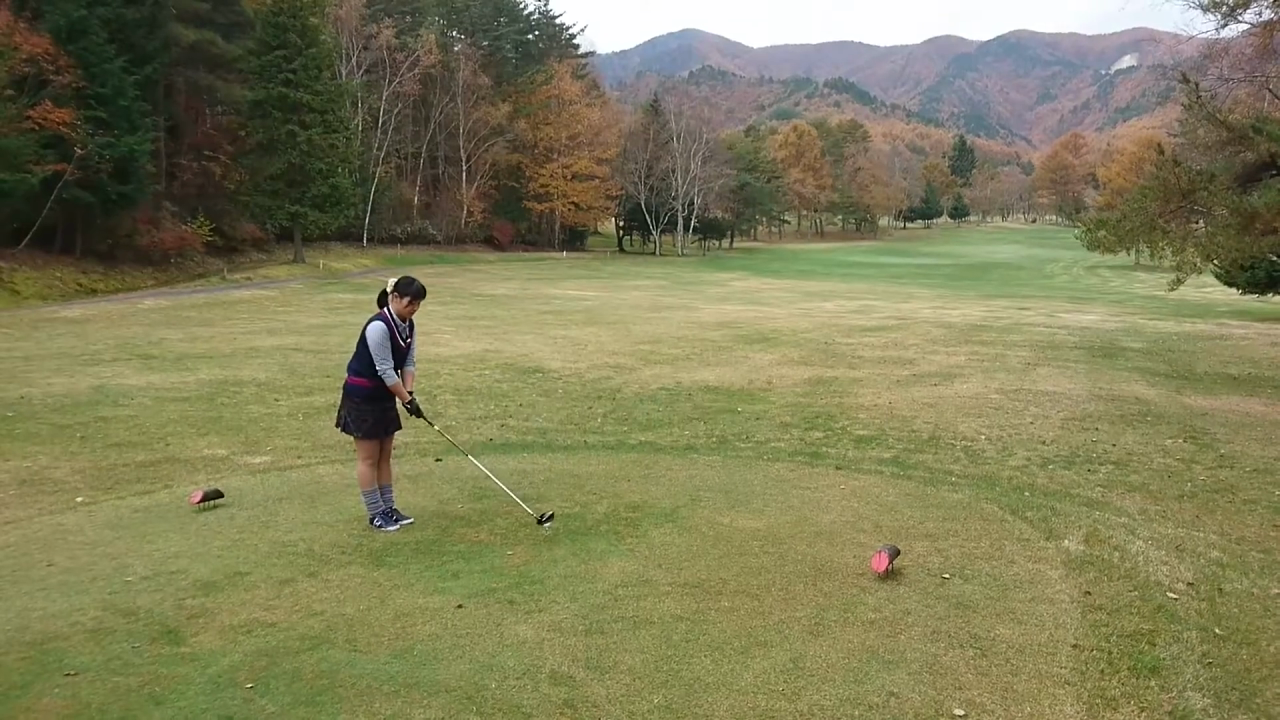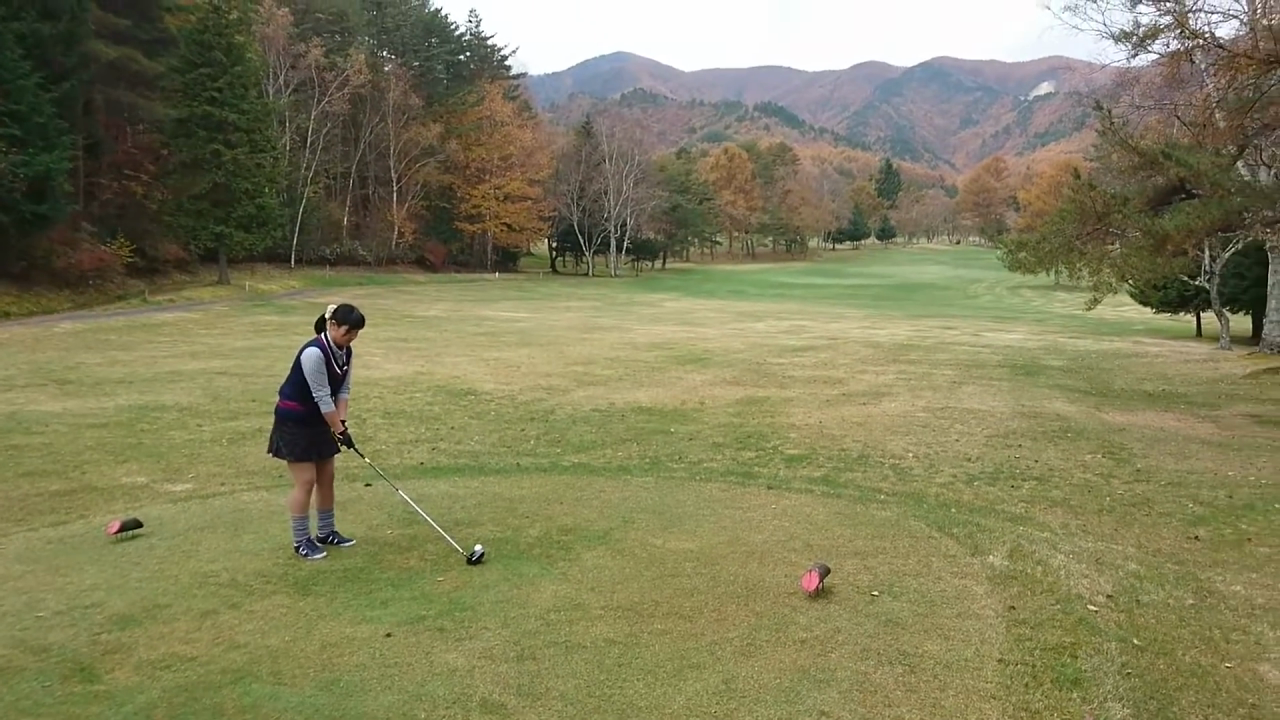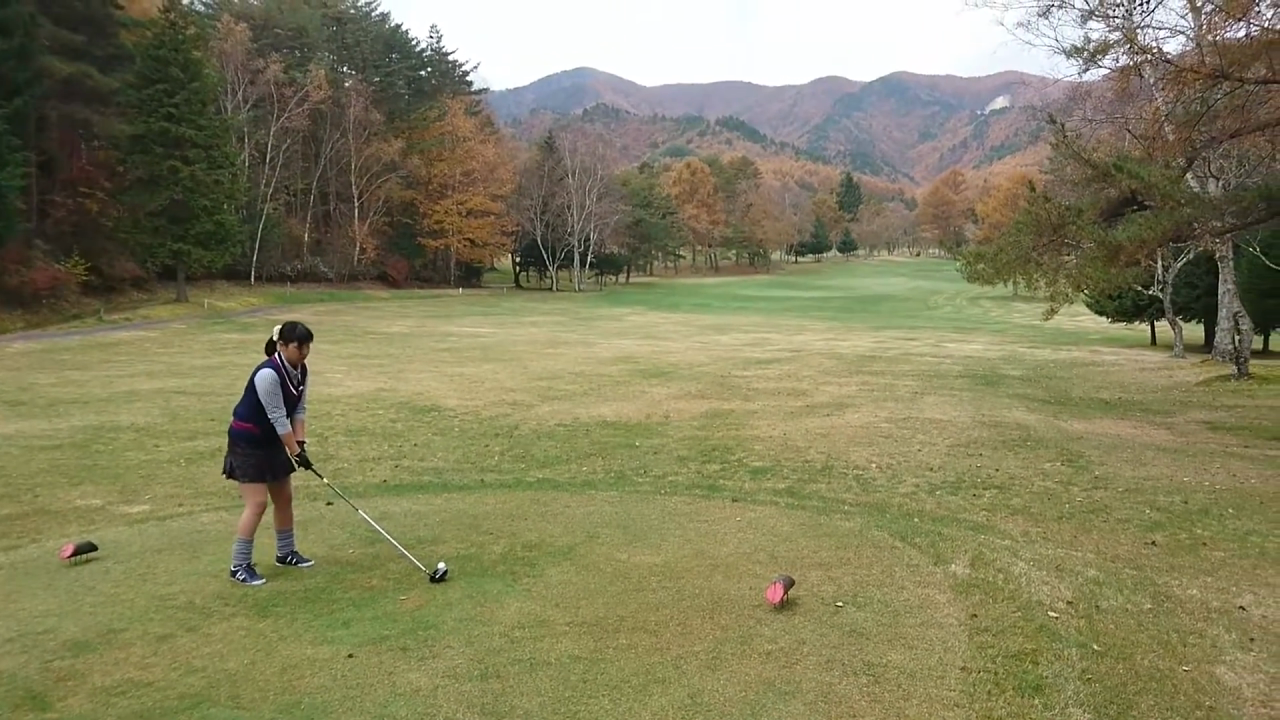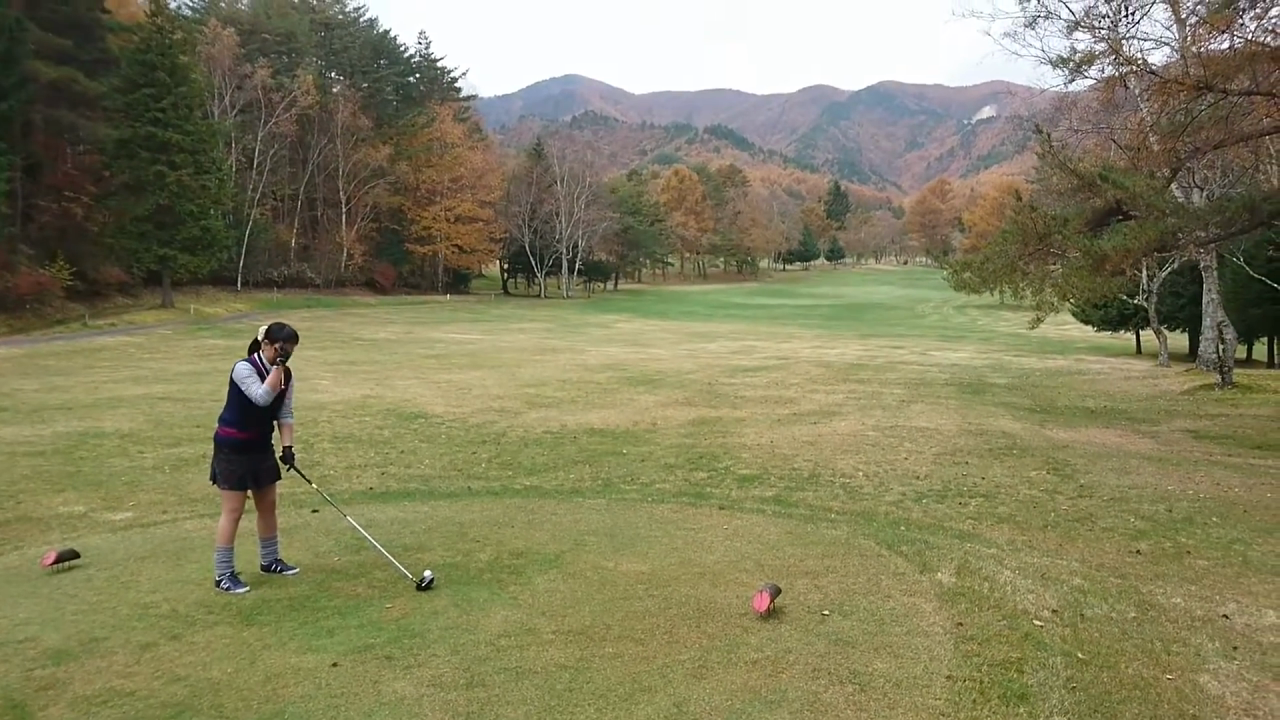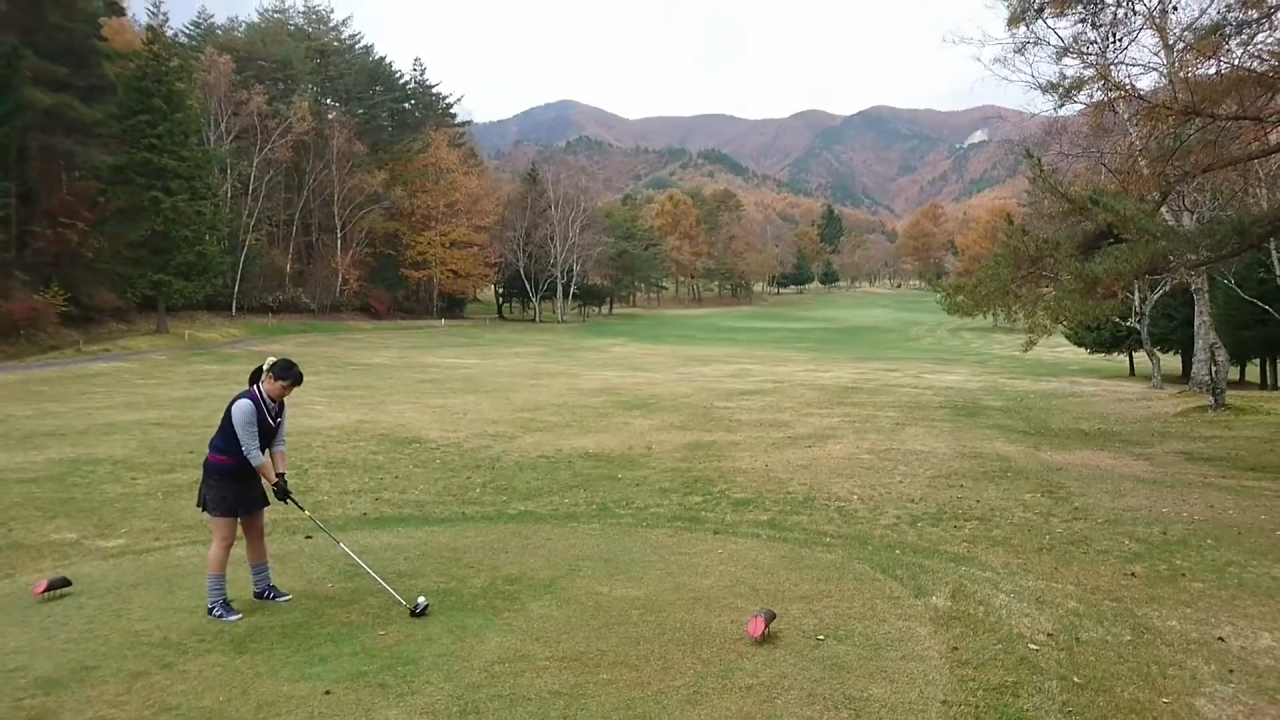
dt=1s
person 1, frame 1
left shoulder: (408, 326)
right shoulder: (378, 327)
left elbow: (408, 362)
right elbow: (385, 371)
left wrist: (409, 392)
right wrist: (407, 400)
left hip: (384, 396)
right hip: (362, 397)
left knee: (385, 456)
right knee: (368, 458)
left ankle: (388, 508)
right ankle: (375, 514)
person 1, frame 2
left shoulder: (345, 352)
right shoulder: (314, 353)
left elbow: (343, 390)
right elbow: (322, 396)
left wrist: (342, 422)
right wrist: (340, 430)
left hip: (318, 420)
right hip: (293, 421)
left knee: (327, 478)
right knee: (306, 481)
left ankle: (326, 532)
right ankle: (301, 540)
person 1, frame 3
left shoulder: (300, 370)
right shoulder: (268, 374)
left elbow: (298, 410)
right elbow: (278, 418)
left wrist: (301, 443)
right wrist: (296, 452)
left hip: (271, 441)
right hip: (247, 442)
left knee: (284, 498)
right knee: (257, 503)
left ankle: (286, 553)
right ankle: (240, 565)
person 1, frame 4
left shoulder: (284, 374)
right shoulder: (244, 368)
left elbow: (285, 413)
right elbow: (262, 398)
left wrist: (287, 446)
right wrist: (279, 365)
left hip: (261, 446)
right hip: (232, 447)
left knee: (268, 505)
right knee: (233, 511)
left ankle: (270, 560)
right ankle: (223, 574)
person 1, frame 5
left shoulder: (277, 405)
right shoulder: (245, 404)
left elbow: (277, 442)
right elbow: (251, 451)
left wrist: (281, 476)
right wrist: (274, 482)
left hip: (248, 474)
right hip: (222, 475)
left knee: (256, 532)
right knee: (224, 539)
left ankle: (262, 587)
right ankle: (215, 602)
